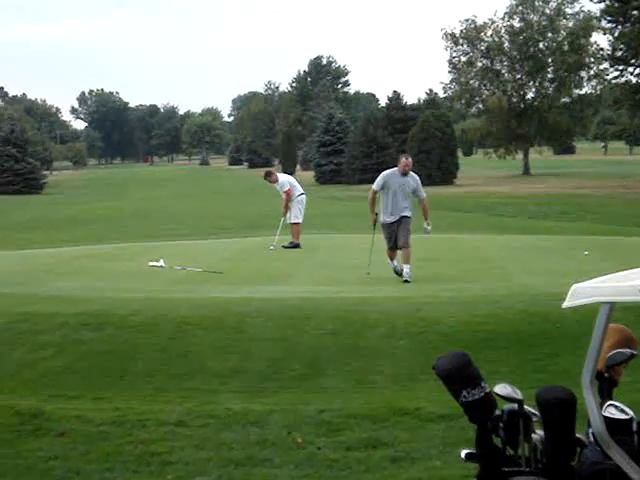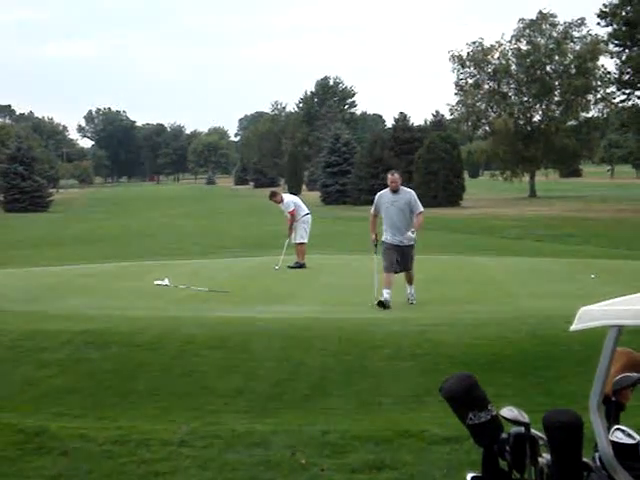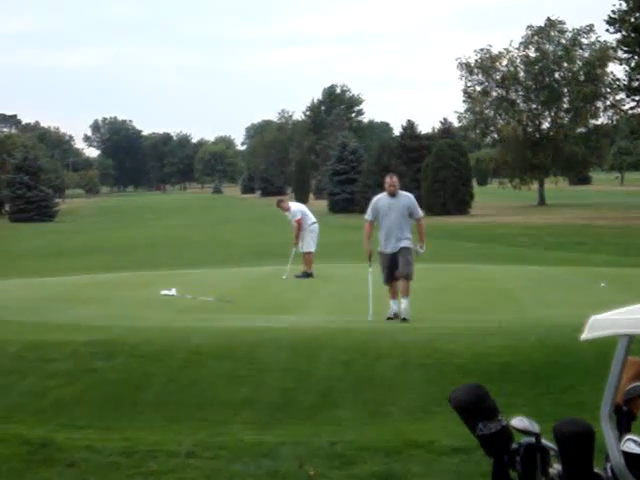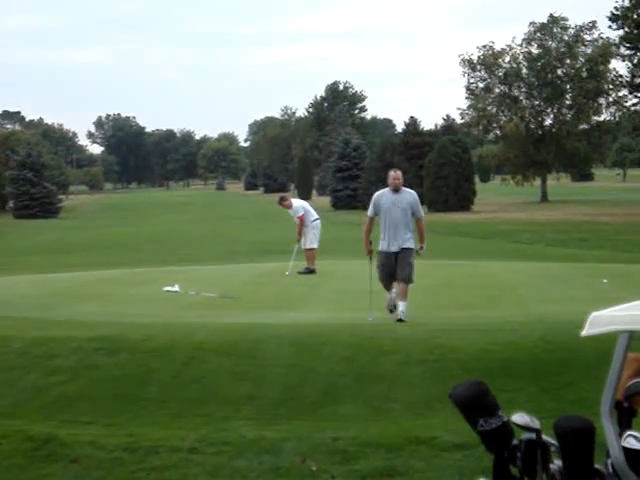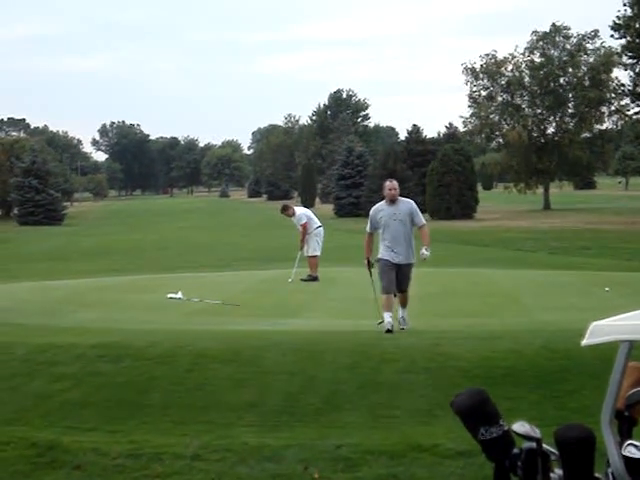
dt=0.4s
person 1, frame 1
left shoulder: (415, 179)
right shoulder: (386, 175)
left elbow: (422, 201)
right elbow: (373, 193)
left wrist: (427, 221)
right wrist: (373, 213)
left hip: (404, 216)
right hip: (387, 218)
left knee: (404, 243)
right knee: (392, 247)
left ankle: (406, 272)
right ankle: (392, 262)
person 1, frame 2
left shoulder: (409, 194)
right shoulder: (380, 196)
left elbow: (419, 214)
right elbow: (373, 215)
left wrist: (414, 230)
right wrist: (373, 234)
left hip: (407, 240)
right hip: (388, 240)
left knee: (408, 269)
right knee: (389, 268)
left ankle: (410, 292)
right ankle: (386, 298)
person 1, frame 3
left shoulder: (409, 198)
right shoulder: (377, 200)
left elbow: (419, 220)
right elbow: (369, 223)
left wrist: (422, 242)
right wrist: (367, 244)
left hip: (403, 244)
right hip: (385, 247)
left knee: (404, 274)
right knee: (391, 280)
left ankle: (404, 308)
right ankle: (394, 308)
person 1, frame 4
left shoulder: (411, 195)
right shoulder: (379, 196)
left elbow: (419, 220)
right elbow: (370, 219)
left wrist: (422, 243)
right wrist: (366, 242)
left hip: (406, 244)
right hip: (386, 245)
left knee: (403, 278)
right knee: (385, 278)
left ankle: (402, 310)
right ankle: (391, 293)
person 1, frame 5
left shoulder: (410, 205)
right shoulder: (376, 210)
left elbow: (422, 227)
right elbow: (370, 234)
left wrist: (425, 247)
right wrist: (367, 257)
left hip: (407, 257)
right hip: (386, 257)
left knee: (403, 290)
right knee: (388, 289)
left ankle: (402, 314)
right ankle: (388, 321)
